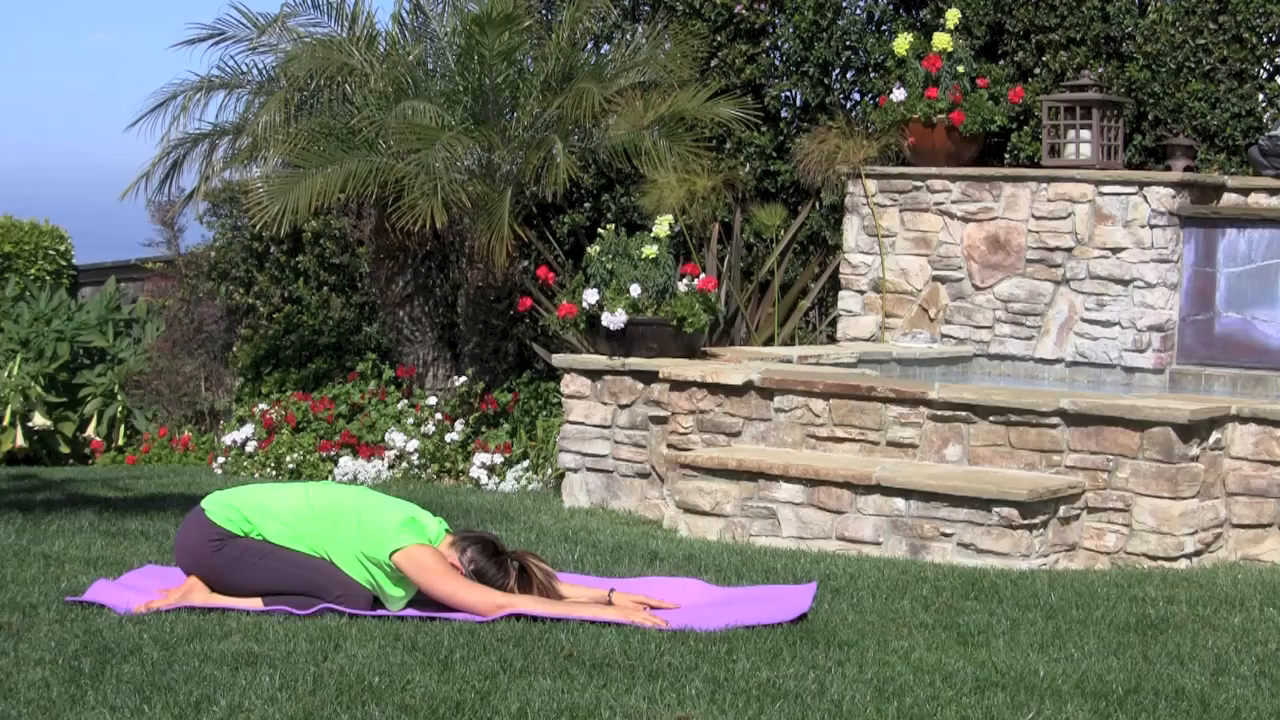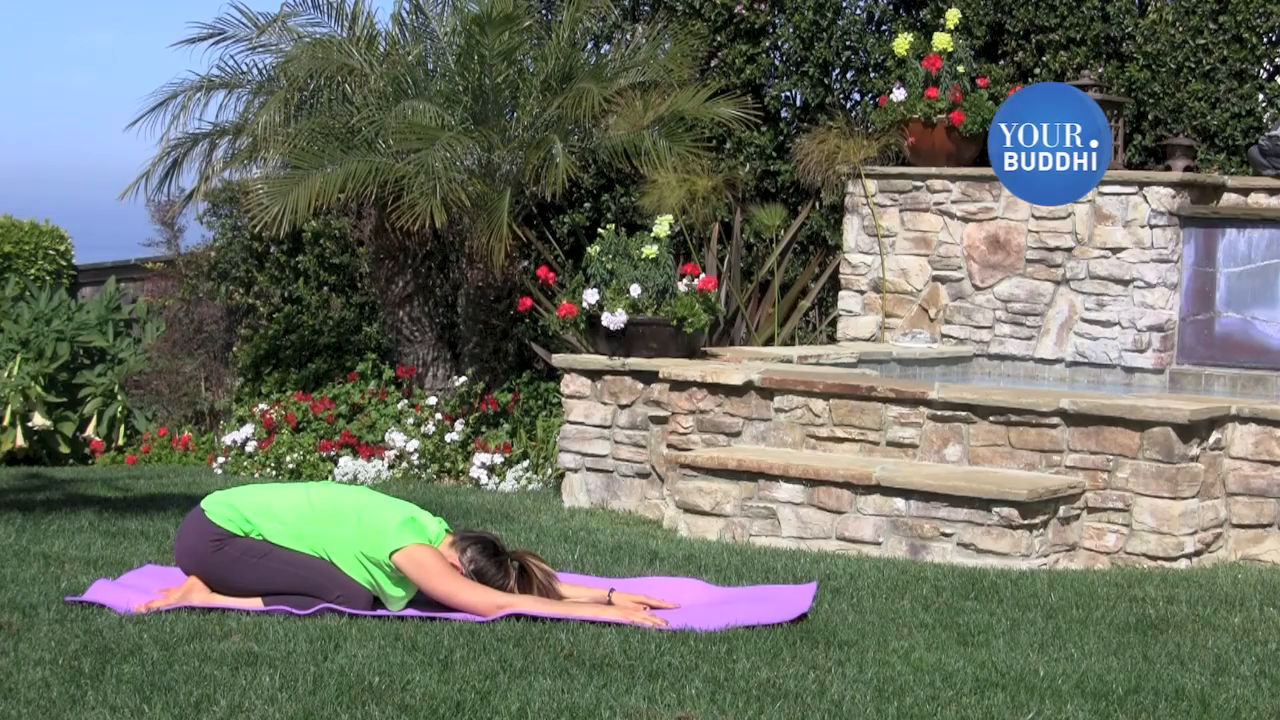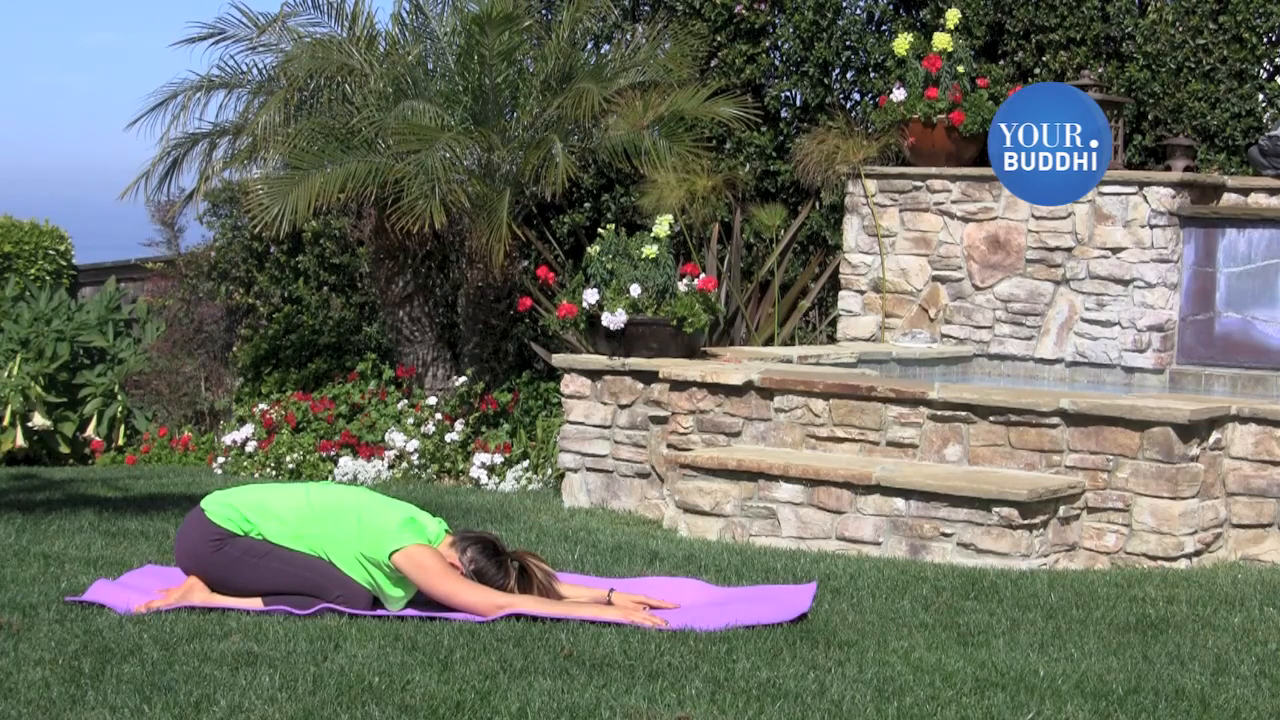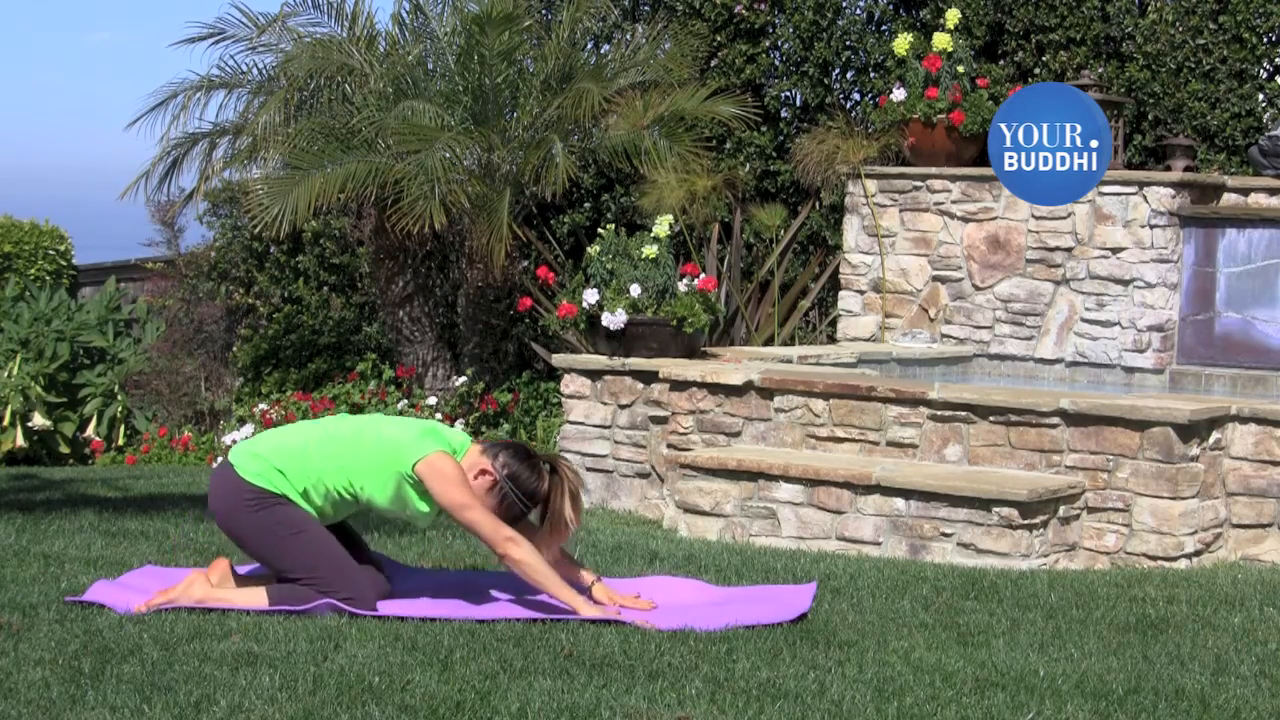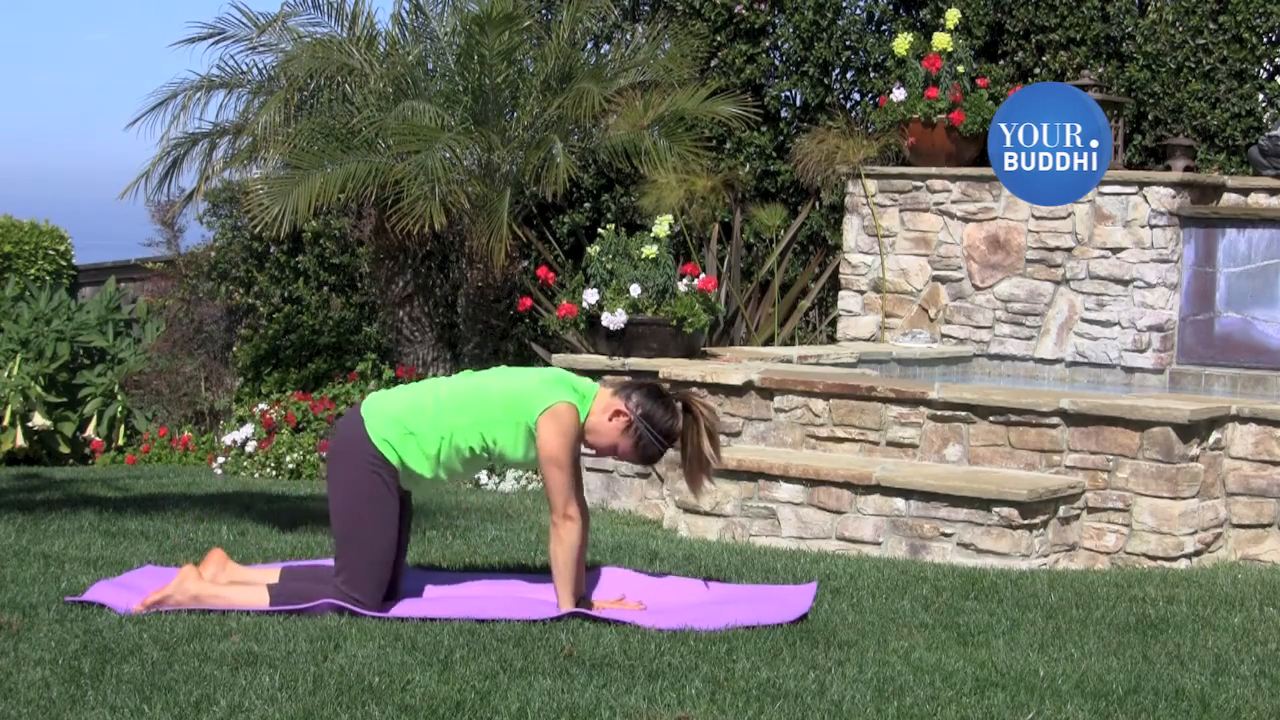
dt=1s
person 1, frame 1
left shoulder: (440, 536)
right shoulder: (414, 550)
left elbow: (536, 580)
right elbow: (497, 604)
left wrist: (611, 594)
right wrist: (603, 612)
left hip: (228, 517)
right hip: (211, 534)
left knee: (349, 590)
right knee: (351, 599)
left ankle: (212, 586)
right ankle: (205, 598)
person 1, frame 2
left shoulder: (438, 536)
right shoulder: (413, 550)
left elbow: (531, 580)
right elbow: (497, 604)
left wrist: (610, 594)
right wrist: (604, 612)
left hip: (228, 517)
right hip: (211, 534)
left knee: (353, 589)
right knee: (350, 599)
left ankle: (211, 587)
right ankle: (204, 597)
person 1, frame 3
left shoulder: (438, 537)
right shoulder: (413, 551)
left elbow: (531, 580)
right elbow: (500, 604)
left wrist: (611, 594)
right wrist: (605, 612)
left hip: (229, 517)
right hip: (211, 536)
left knee: (354, 589)
right knee: (349, 599)
left ankle: (215, 587)
right ankle: (205, 598)
person 1, frame 4
left shoulder: (467, 453)
right shoulder: (439, 463)
left elbow: (528, 531)
right elbow: (507, 544)
left wrist: (593, 585)
right wrist: (578, 605)
left hip: (271, 482)
right hip: (247, 490)
left knee: (373, 587)
right knee: (354, 600)
left ankle: (232, 577)
right ankle: (209, 594)
person 1, frame 5
left shoulder: (572, 401)
right shoulder: (563, 412)
left elbow: (575, 511)
right elbow: (565, 518)
left wrist: (577, 594)
right wrist: (566, 607)
left hip: (382, 444)
right hip: (371, 447)
left knee: (376, 585)
right knee: (359, 598)
left ankle: (231, 572)
right ankle: (199, 593)
